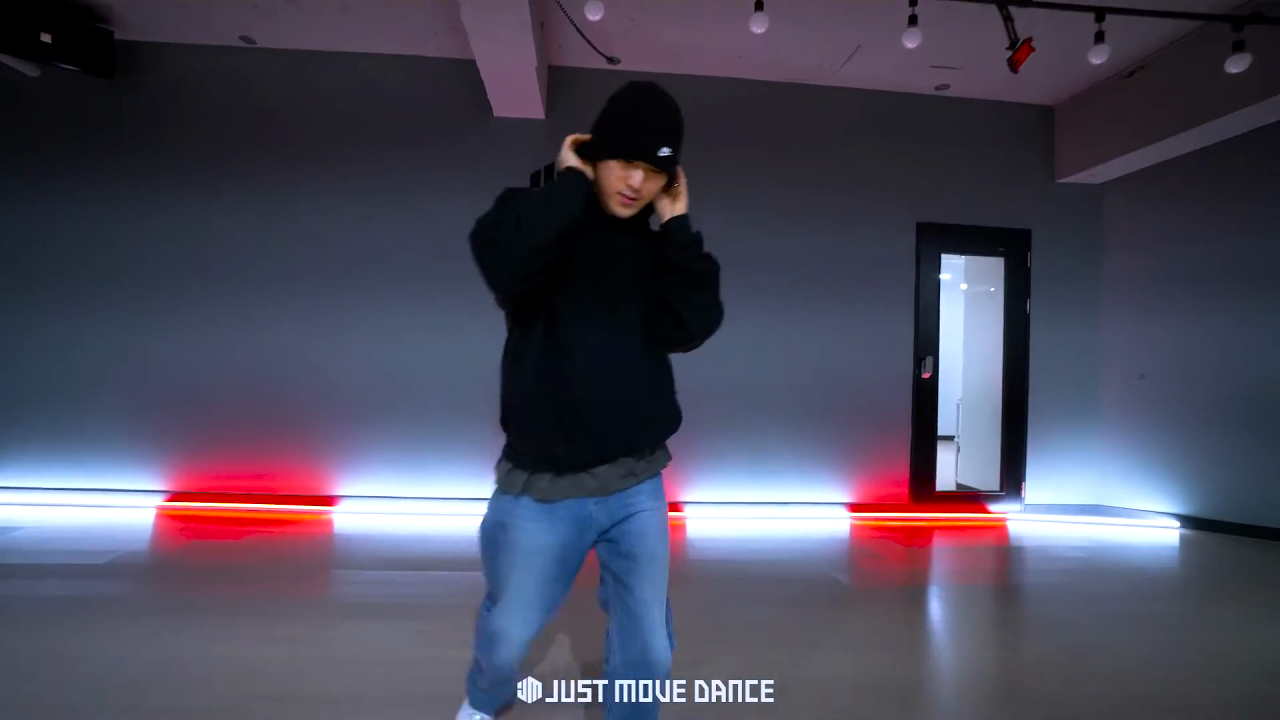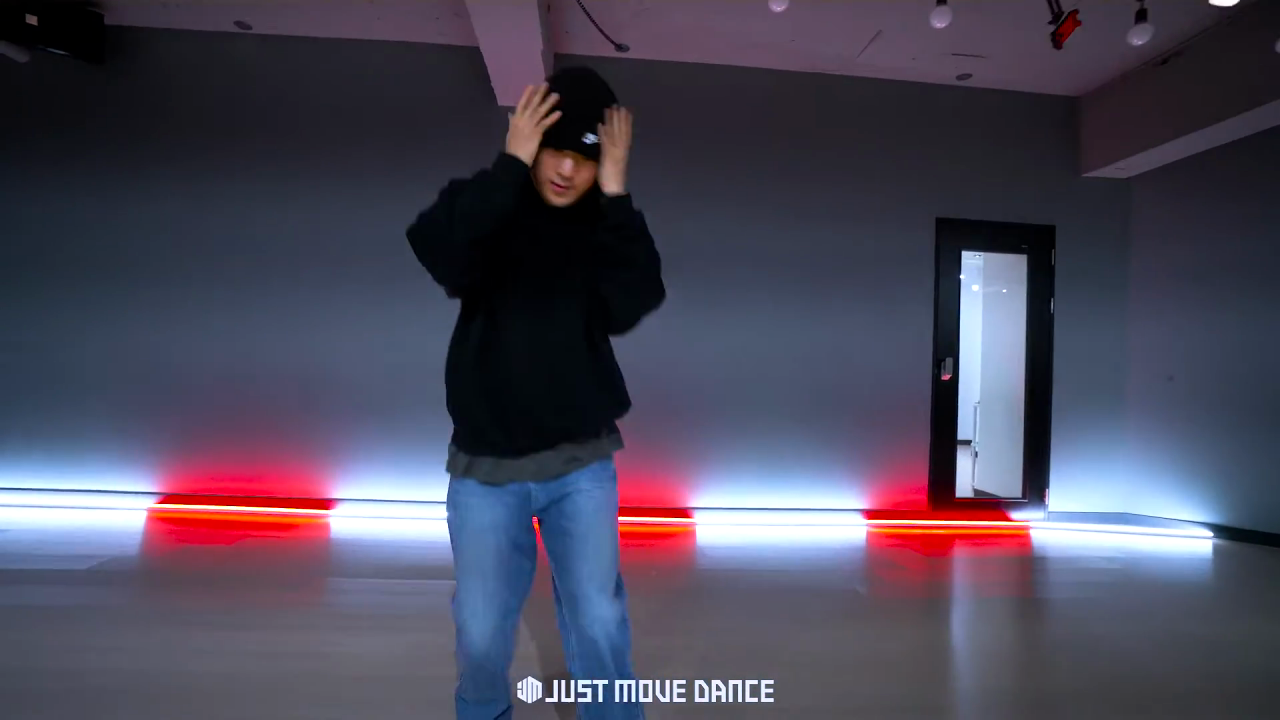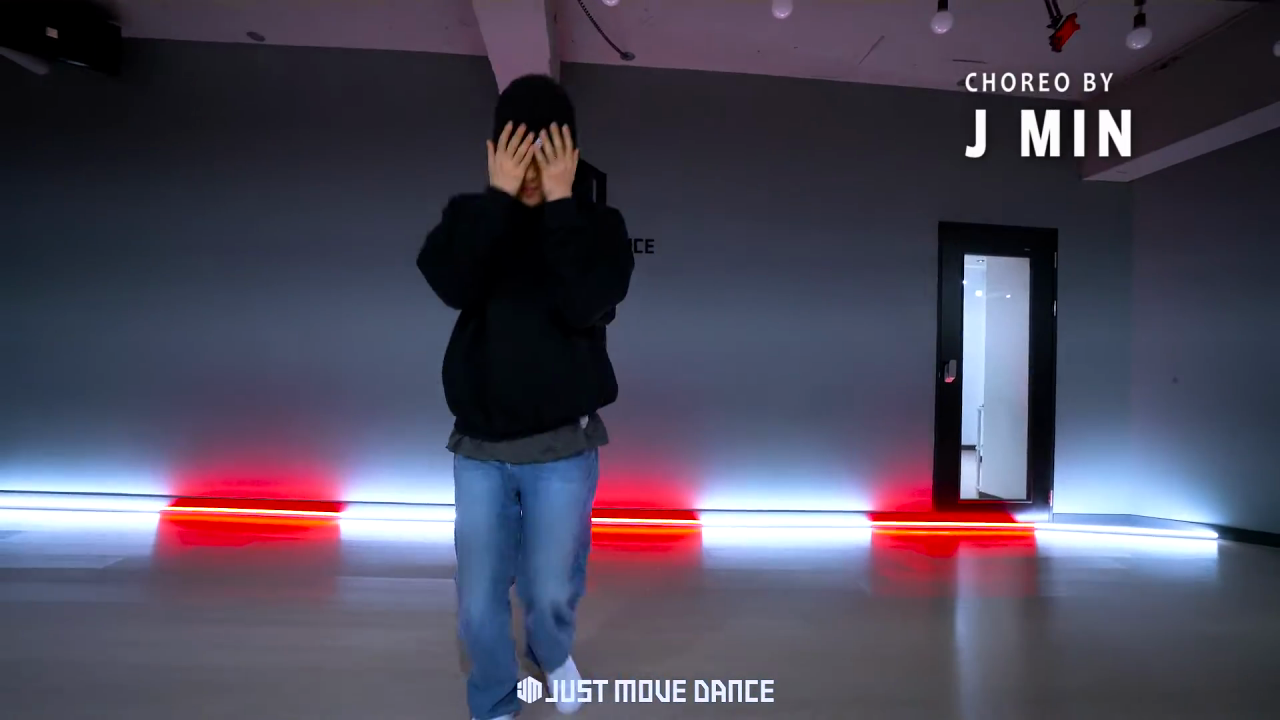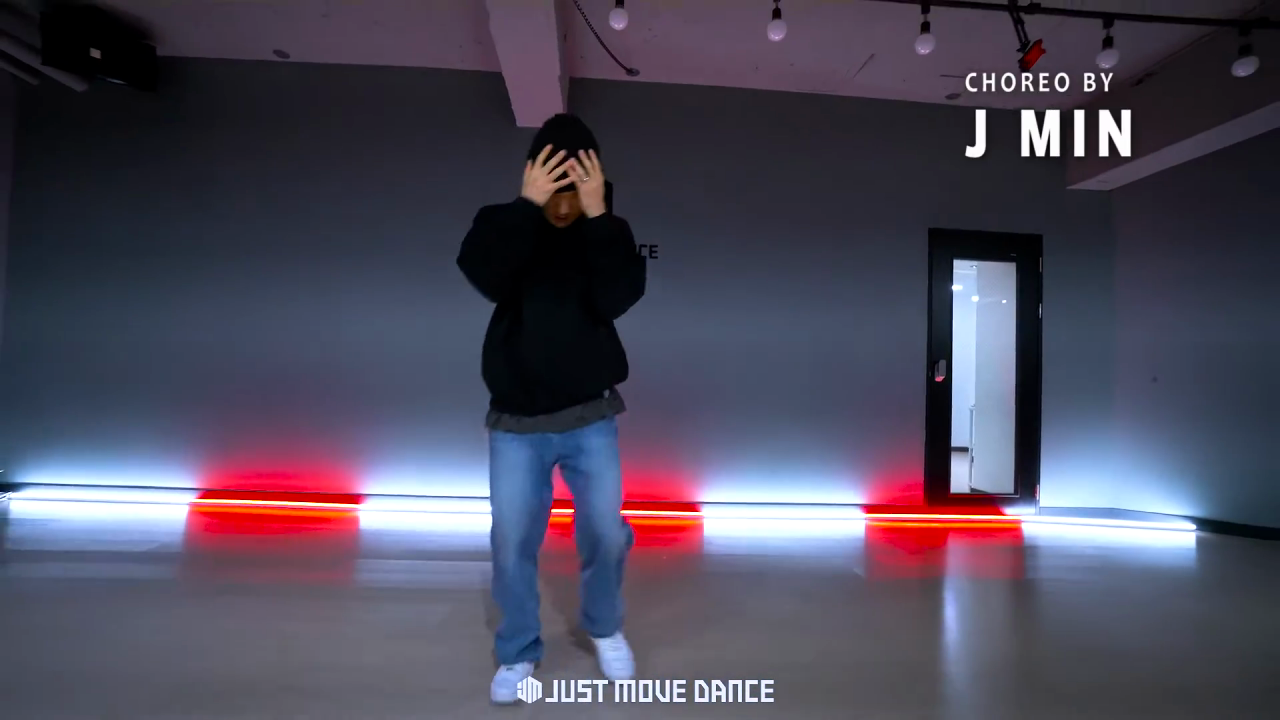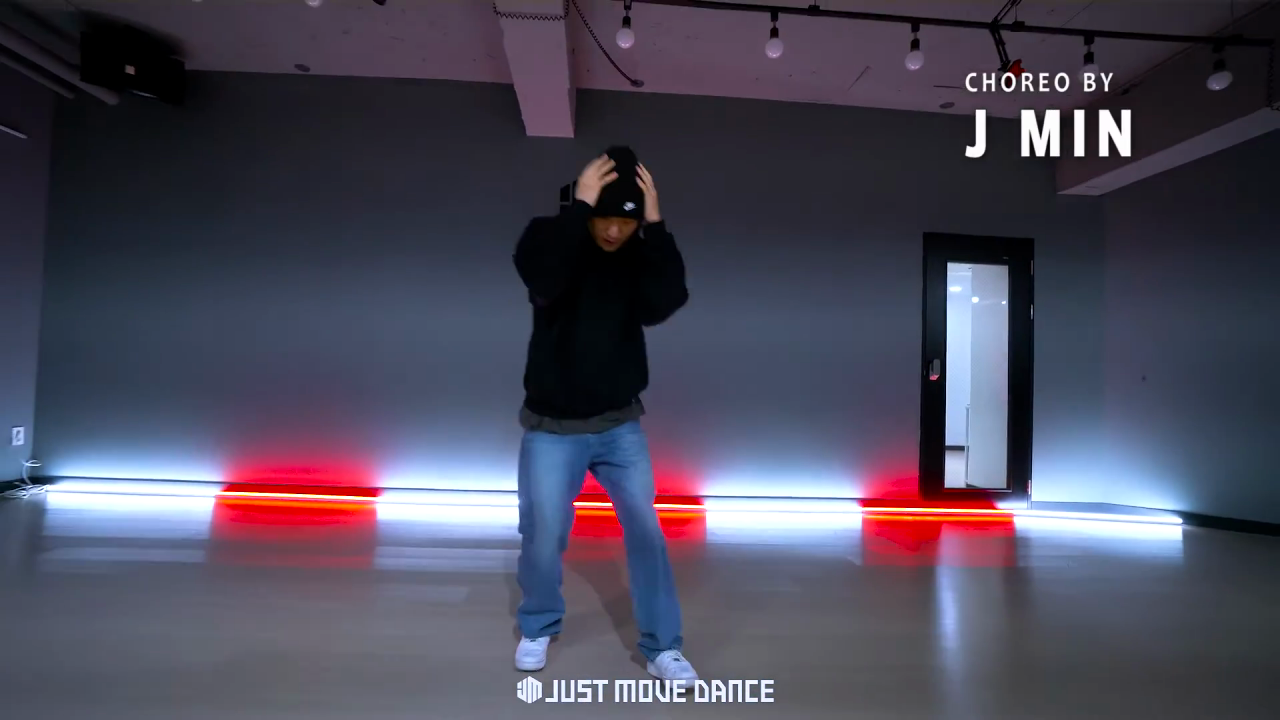
dt=0.3s
person 1, frame 1
left shoulder: (659, 251)
right shoulder: (535, 217)
left elbow: (690, 328)
right elbow: (506, 266)
left wrist: (679, 223)
right wrist: (568, 180)
left hip: (636, 483)
right hip: (540, 483)
left knee: (649, 648)
right knee: (509, 632)
person 1, frame 2
left shoulder: (608, 231)
right shoulder: (483, 210)
left elbow: (625, 310)
right elbow: (443, 259)
left wrist: (616, 193)
right wrist: (510, 167)
left hip: (581, 465)
right hip: (485, 467)
left knee: (599, 622)
right knee: (481, 632)
person 1, frame 3
left shoulder: (599, 226)
right shoulder: (471, 216)
left elbow: (584, 305)
right elbow: (449, 284)
left wrist: (559, 202)
right wrist: (497, 195)
left hip: (562, 445)
right hip: (480, 449)
left knee: (547, 585)
right knee: (479, 593)
left ankle: (555, 656)
person 1, frame 4
left shoulder: (610, 234)
right shoulder: (500, 223)
left elbow: (614, 300)
right elbow: (488, 279)
left wrist: (596, 215)
right wrist: (527, 204)
left hip: (590, 417)
right hip: (516, 423)
left knee: (606, 537)
right knee: (512, 544)
left ankle: (605, 628)
right ankle: (518, 654)
person 1, frame 5
left shoulder: (641, 257)
right shoulder: (550, 238)
left elbow: (664, 302)
right elbow: (545, 282)
left wrist: (656, 224)
right wrist: (580, 206)
left hip: (620, 424)
right hip: (551, 425)
left knee: (646, 534)
right knee: (545, 537)
left ankle: (662, 648)
right ankle: (537, 627)
